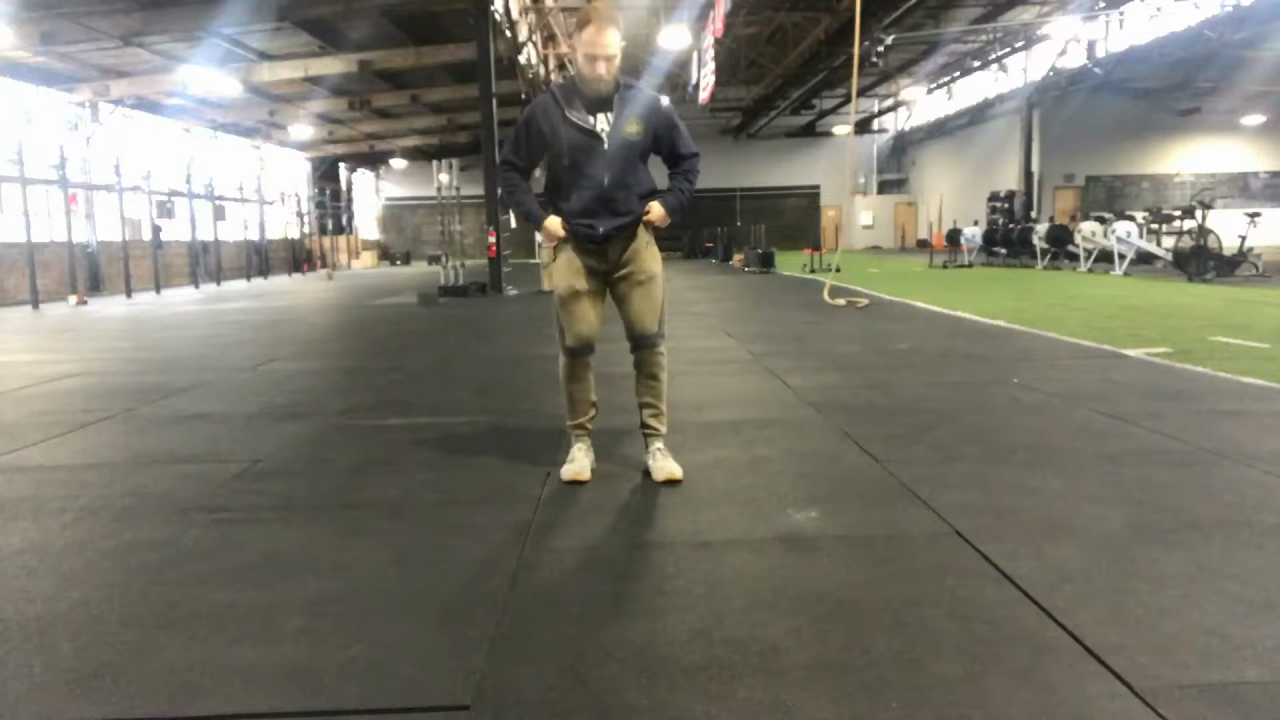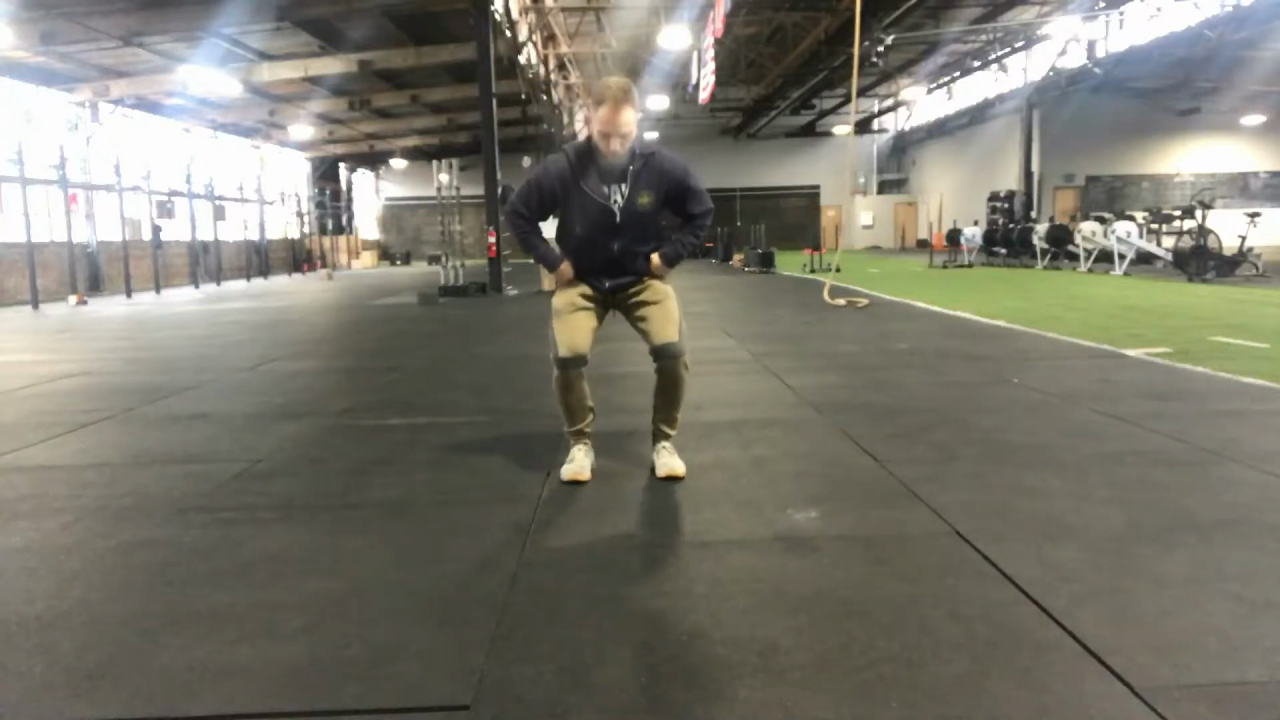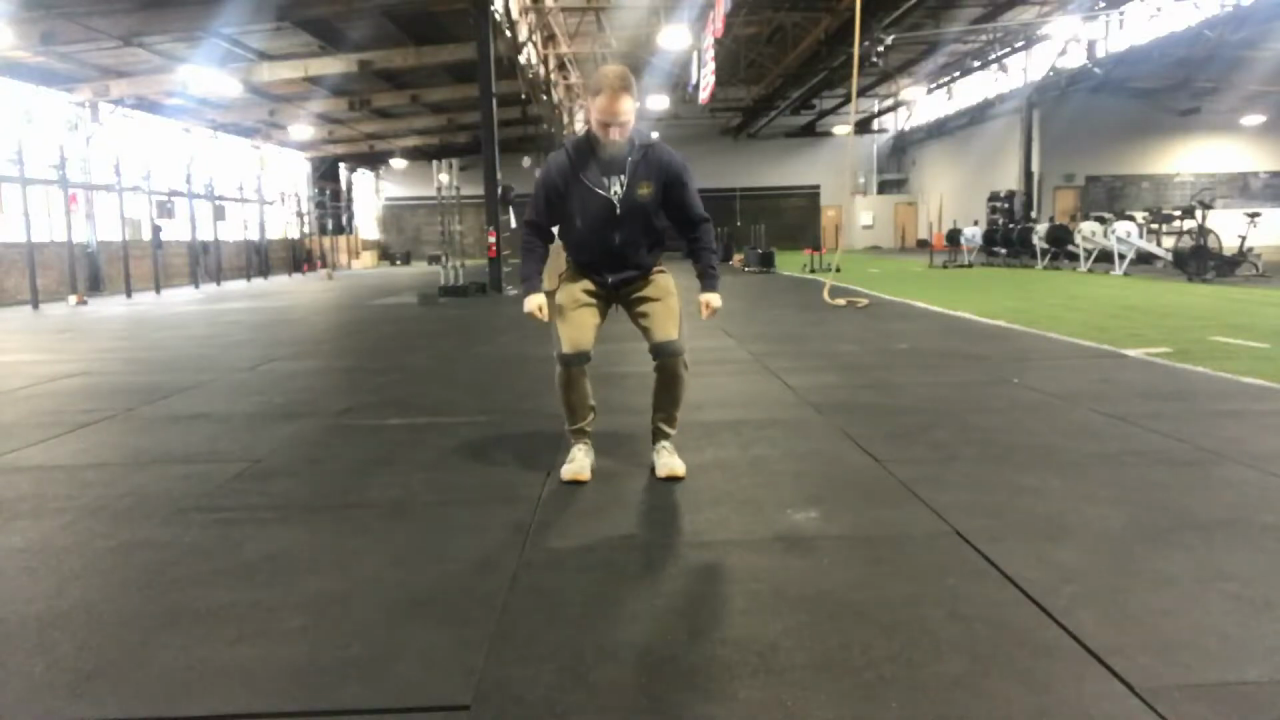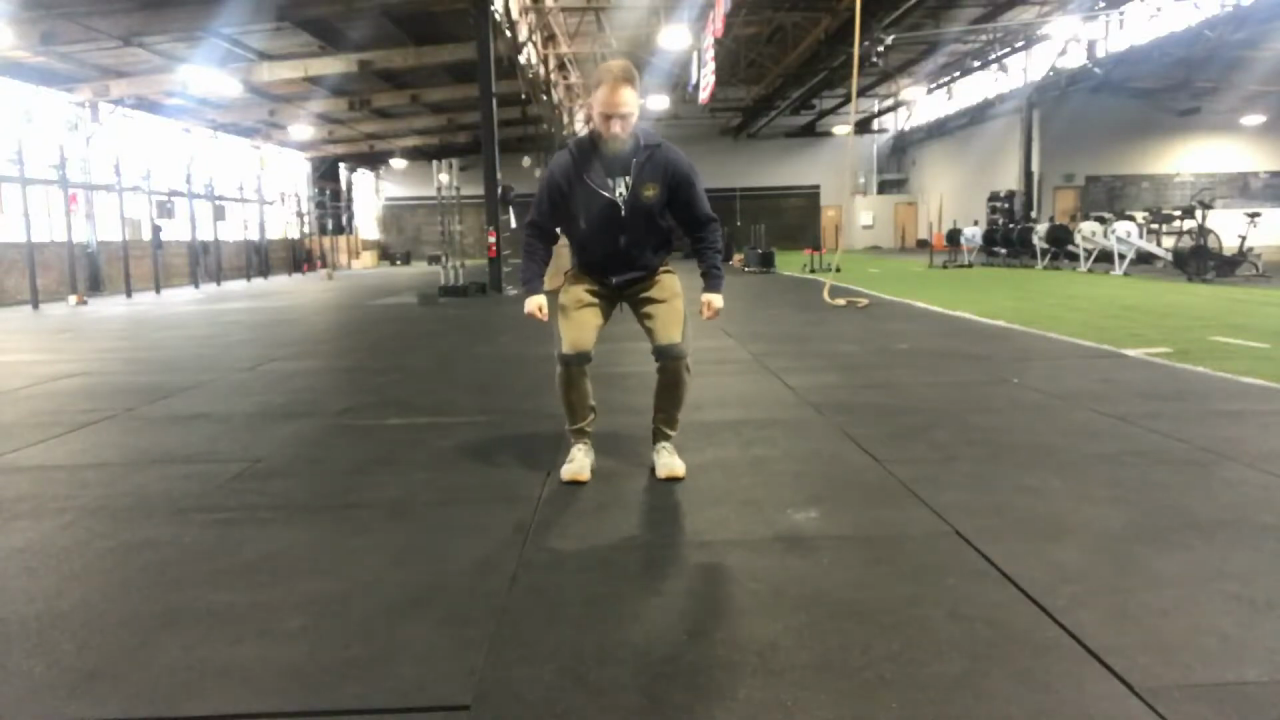
dt=0.7s
person 1, frame 1
left shoulder: (647, 105)
right shoulder: (547, 109)
left elbow: (687, 158)
right elbow: (510, 169)
left wrist: (670, 202)
right wrist: (538, 217)
left hip: (634, 241)
right hip: (575, 245)
left knee: (649, 342)
right knee: (576, 346)
left ankle: (656, 443)
right ankle: (580, 443)
person 1, frame 2
left shoulder: (662, 166)
right shoulder: (561, 168)
left elbow: (702, 212)
right elbow: (518, 214)
left wrist: (669, 255)
right wrist: (553, 261)
left hip: (643, 278)
right hip: (581, 280)
left knee: (672, 352)
right knee: (568, 356)
left ankle: (663, 443)
right ankle: (580, 444)
person 1, frame 3
left shoulder: (661, 160)
right shoulder: (563, 164)
left elbow: (696, 223)
right elbow: (535, 228)
left wrist: (709, 283)
right wrist: (532, 287)
left hip: (645, 273)
right hip: (584, 276)
left knee: (671, 351)
right knee: (571, 354)
left ankle: (663, 441)
right ankle: (581, 444)
person 1, frame 4
left shoulder: (667, 160)
right shoulder: (567, 164)
left elbow: (703, 224)
right elbow: (539, 228)
left wrist: (713, 282)
right wrist: (533, 286)
left hip: (652, 274)
right hip: (589, 276)
left knee: (674, 353)
right knee: (571, 354)
left ankle: (664, 442)
right ankle: (581, 444)
